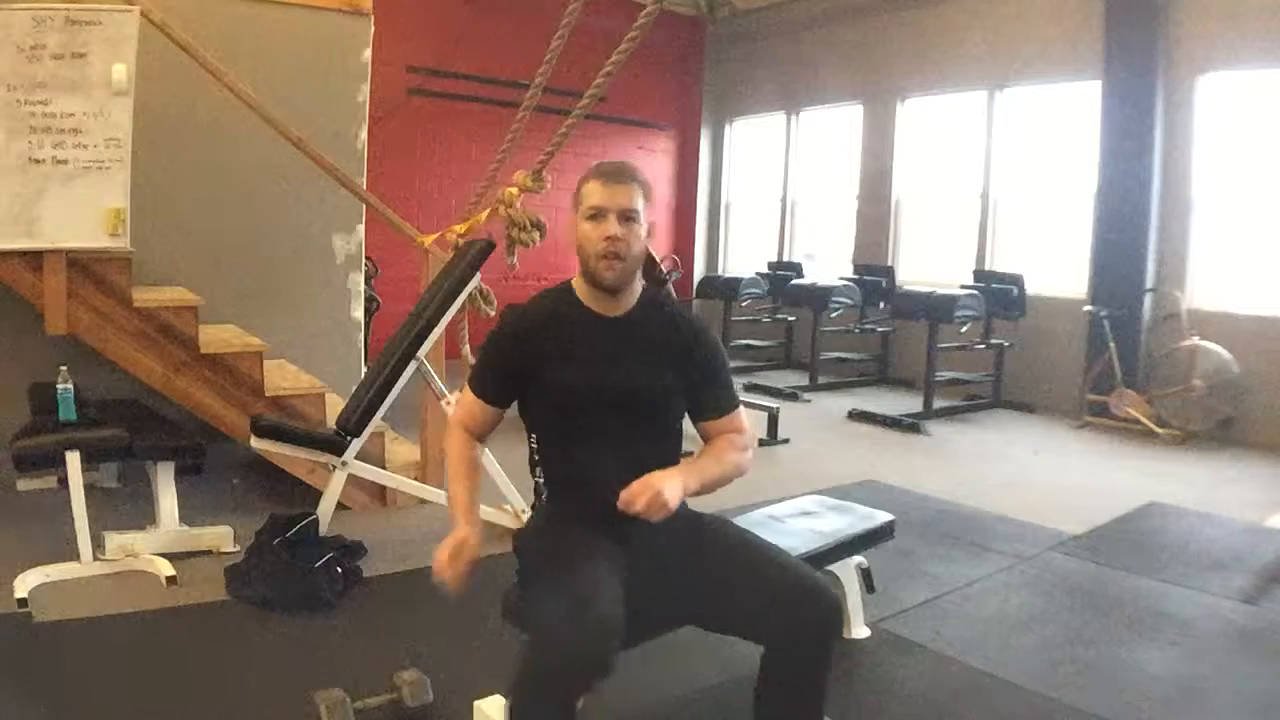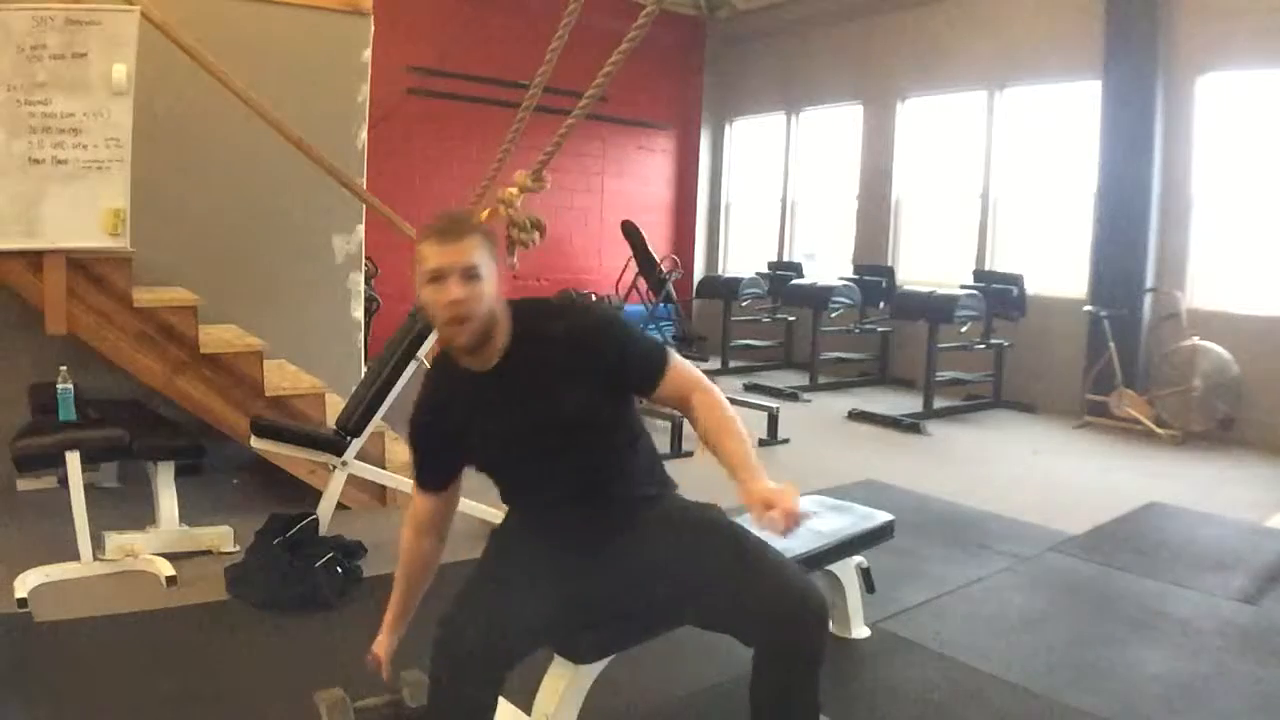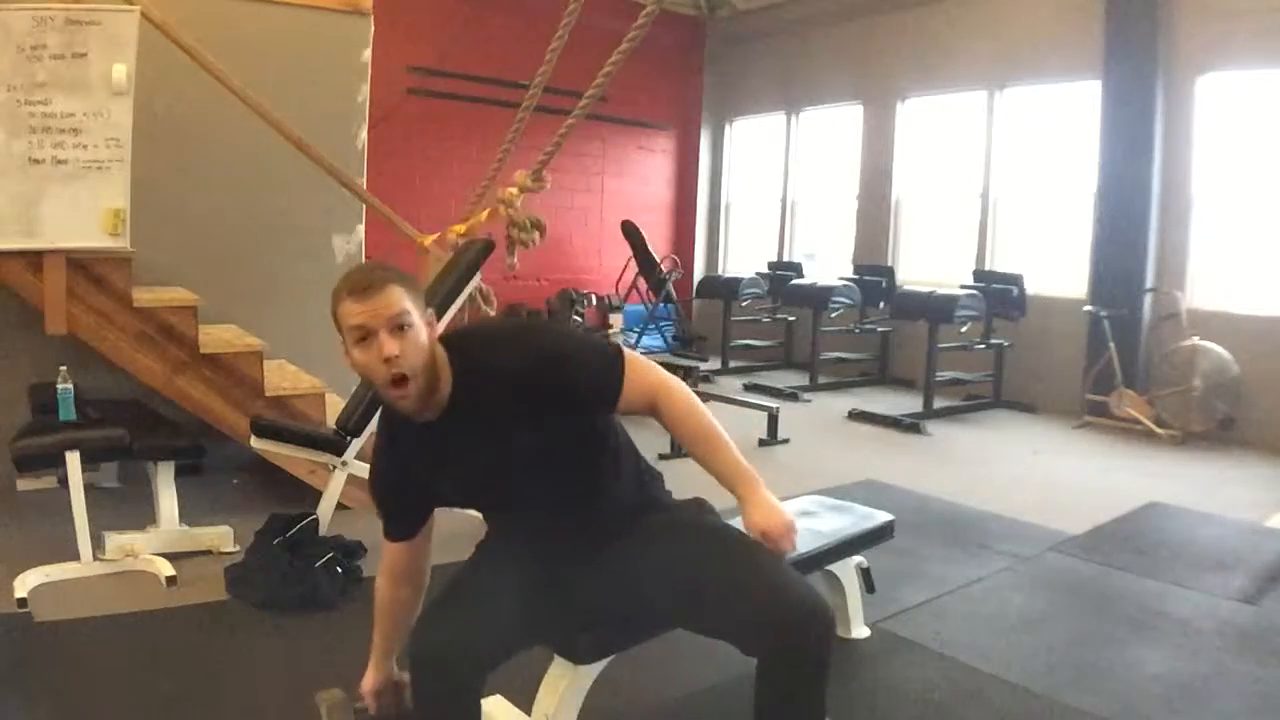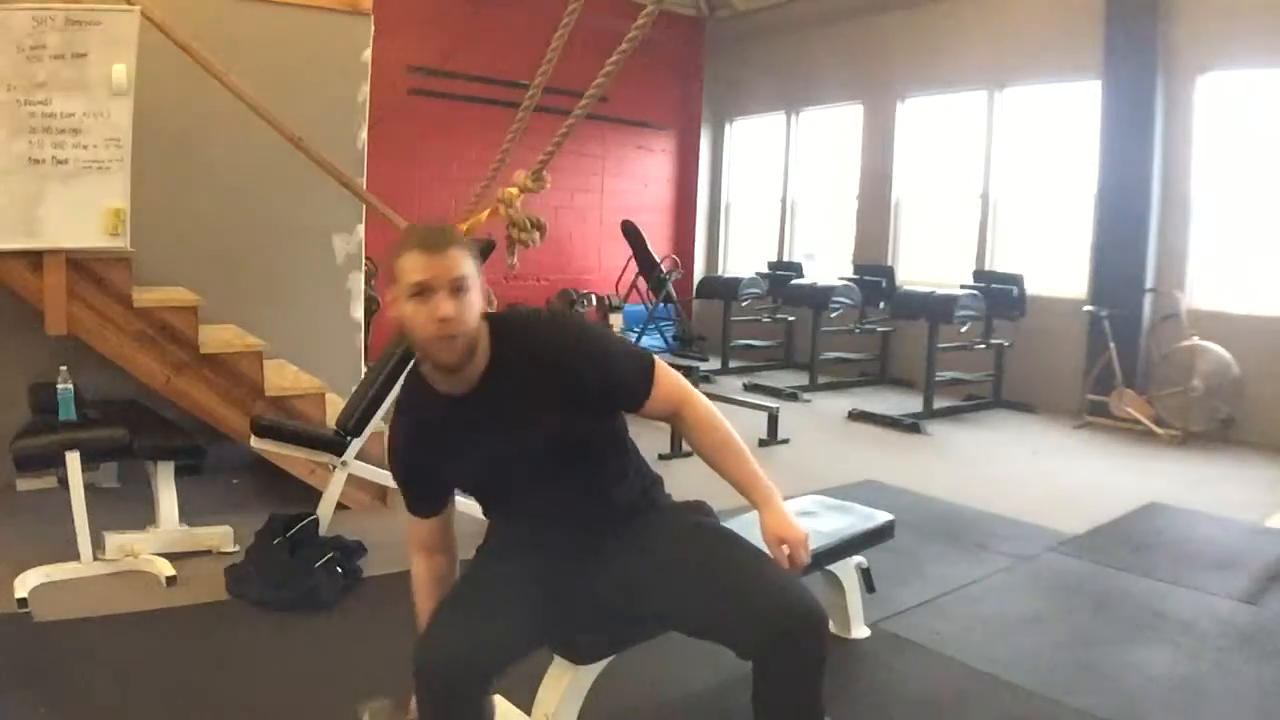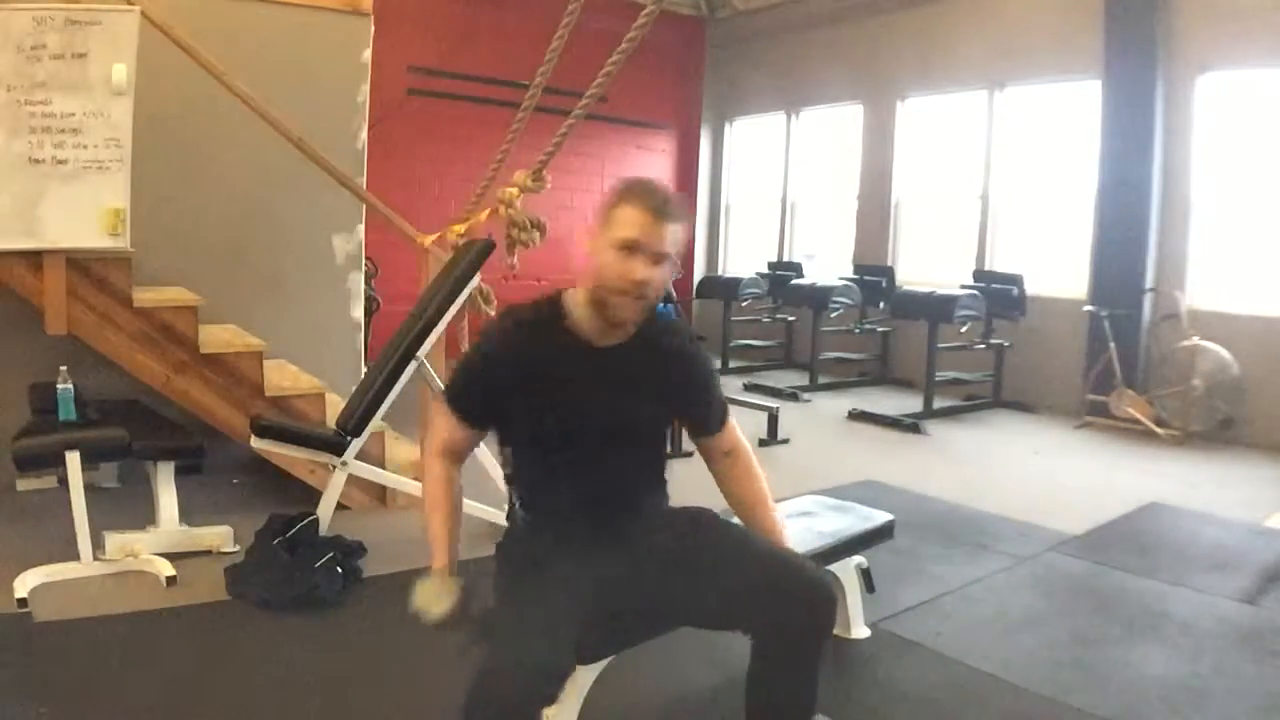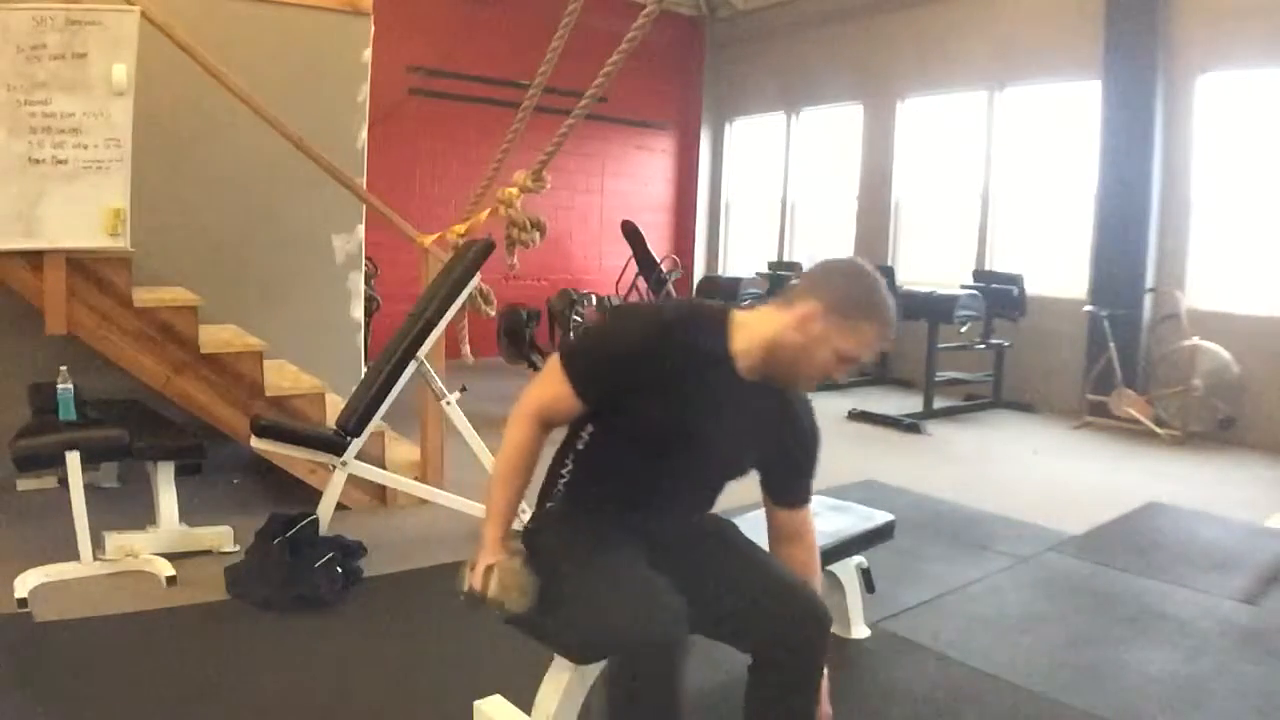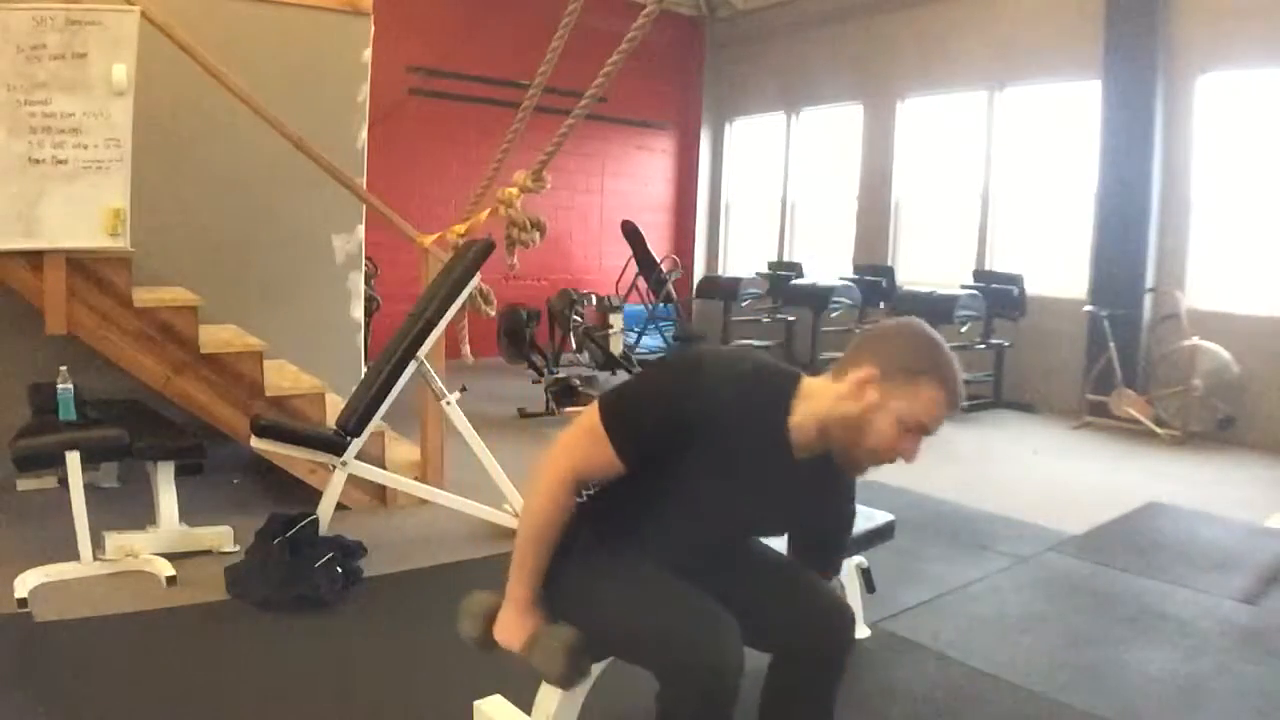
dt=0.4s
person 1, frame 1
left shoulder: (681, 333)
right shoulder: (527, 329)
left elbow: (736, 444)
right elbow: (466, 427)
left wrist: (682, 476)
right wrist: (463, 522)
left hip: (665, 526)
right hip: (570, 531)
left knee: (813, 608)
right knee: (582, 633)
person 1, frame 2
left shoulder: (576, 330)
right shoulder: (440, 404)
left elbow: (692, 391)
right elbow: (427, 524)
left wrist: (753, 477)
right wrist: (392, 628)
left hip: (647, 522)
right hip: (544, 546)
left knee: (798, 611)
right knee: (465, 647)
person 1, frame 3
left shoulder: (519, 354)
right shoulder: (396, 454)
left elbow: (659, 391)
right elbow: (403, 572)
left wrist: (752, 492)
right wrist: (381, 663)
left hip: (639, 526)
right hip: (531, 555)
left knee: (801, 620)
right knee: (437, 655)
person 1, frame 4
left shoulder: (559, 347)
right shoulder: (415, 426)
left elbow: (683, 404)
right elbow: (431, 549)
left wrist: (768, 504)
right wrist: (433, 648)
left hip: (638, 528)
right hip: (531, 552)
left knee: (794, 619)
right knee: (446, 664)
person 1, frame 5
left shoulder: (675, 354)
right shoulder: (512, 346)
left elbow: (727, 452)
right elbow: (444, 452)
left wrist: (782, 561)
right wrist: (442, 568)
left hip: (653, 534)
right hip: (552, 548)
left knee: (806, 597)
person 1, frame 6
left shoulder: (789, 418)
right shoulder: (654, 335)
left elbow: (792, 534)
right elbow: (533, 414)
left wrist: (812, 662)
right wrist: (494, 545)
left hip: (679, 538)
right hip: (579, 537)
left knee: (801, 624)
right knee: (655, 630)
person 1, frame 7
left shoulder: (830, 484)
right shoulder: (709, 391)
left elbow: (809, 594)
right elbow: (564, 465)
right wrist: (520, 604)
right hip: (589, 553)
left knee: (826, 624)
right knee: (706, 649)
